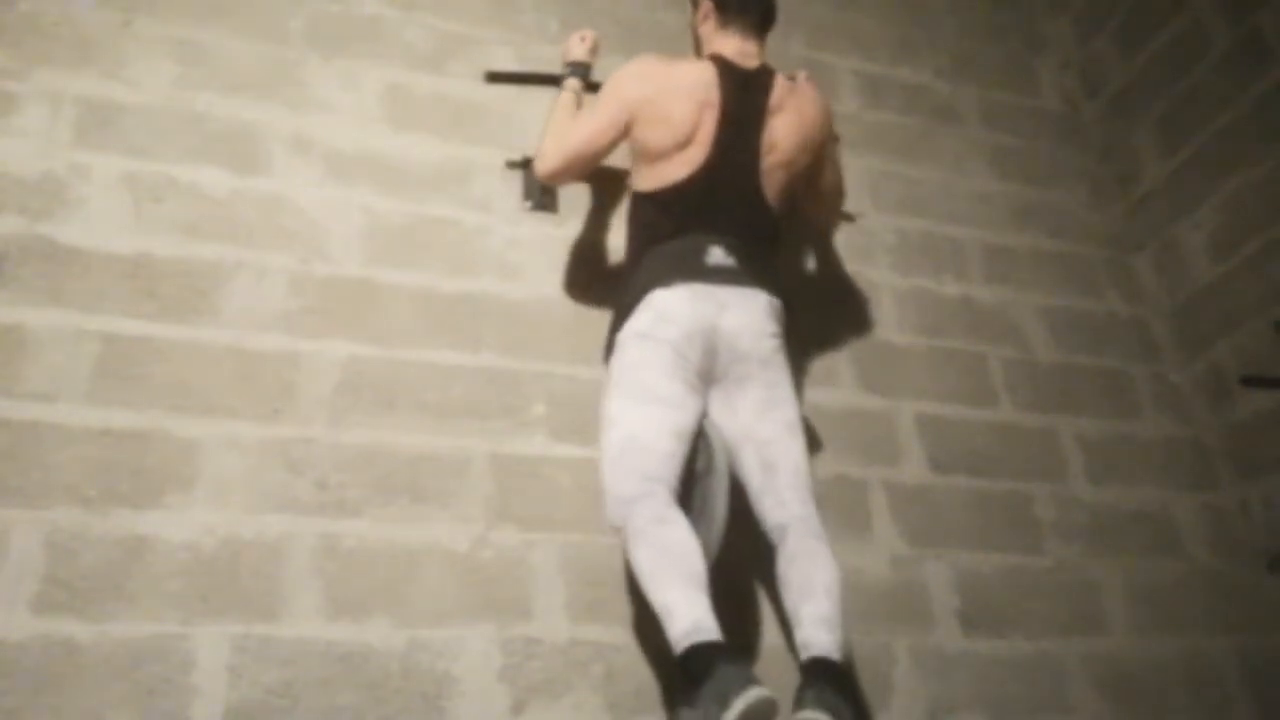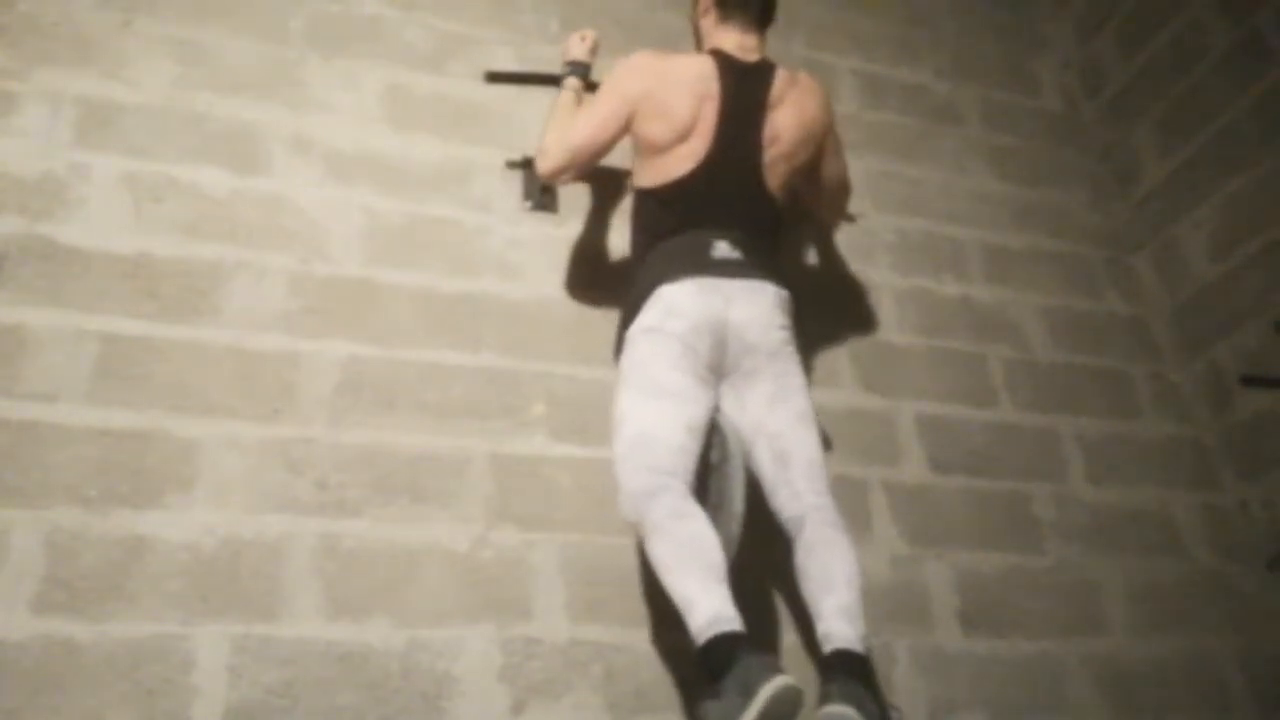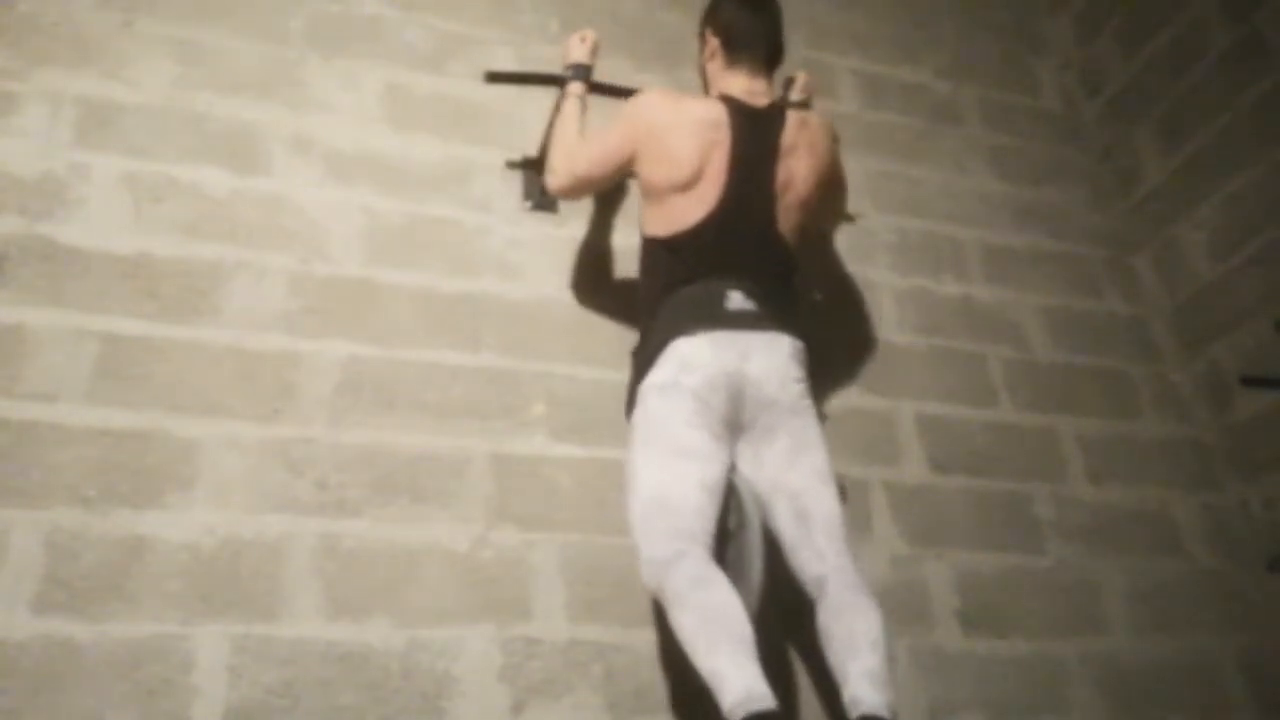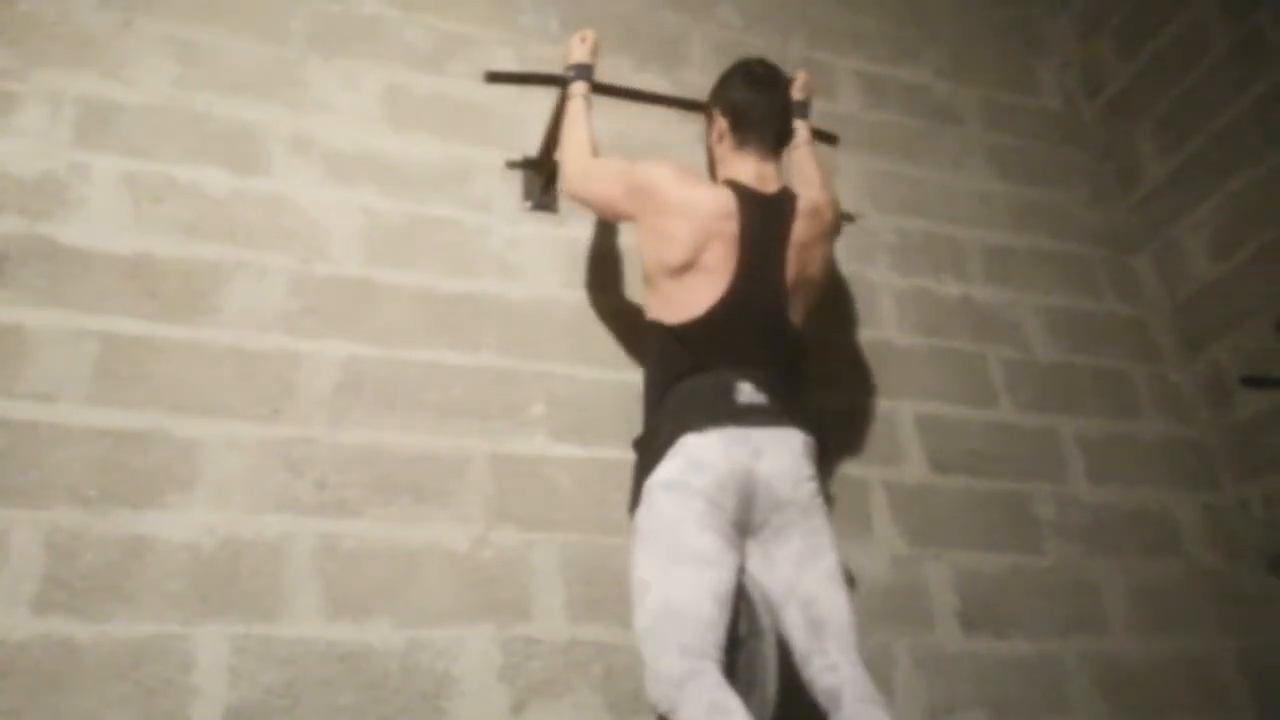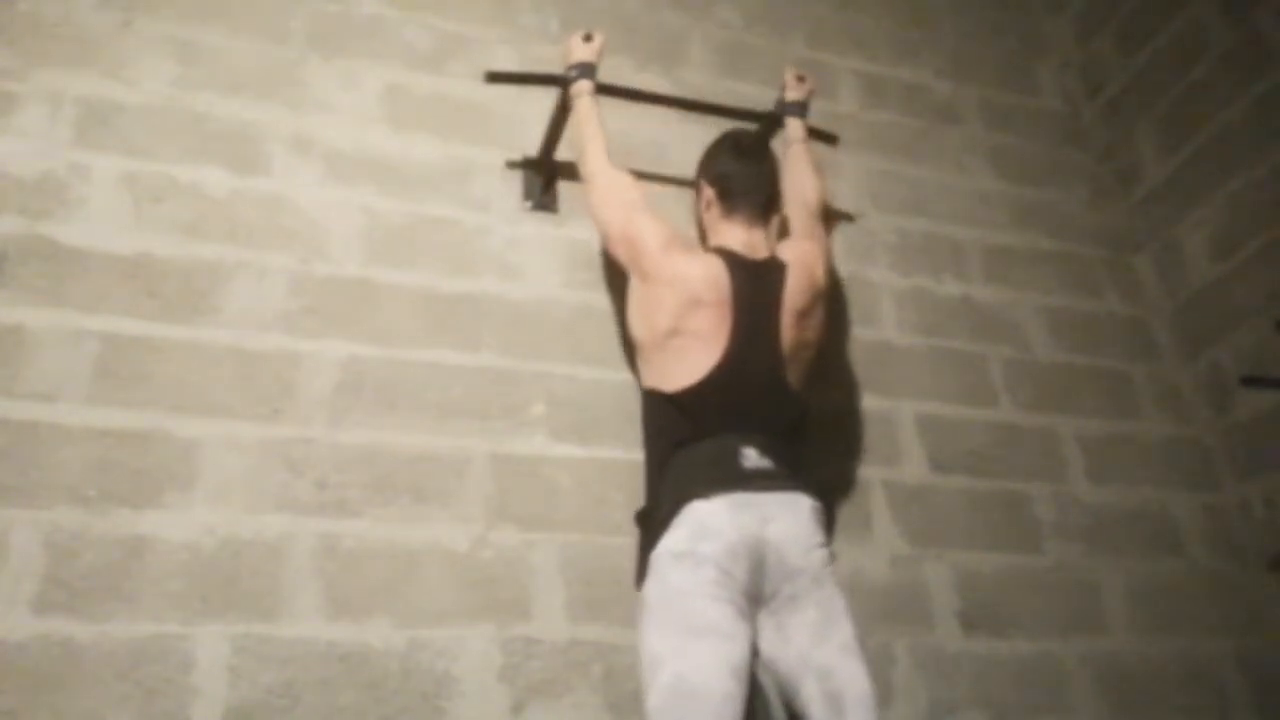
dt=0.5s
person 1, frame 1
left shoulder: (652, 79)
right shoulder: (806, 104)
left elbow: (551, 163)
right elbow: (826, 209)
left wrist: (573, 74)
left hip: (667, 309)
right hip: (753, 311)
left knee: (640, 491)
right knee: (791, 506)
person 1, frame 2
left shoulder: (651, 73)
right shoulder: (806, 98)
left elbow: (553, 162)
right elbow: (833, 203)
left wrist: (574, 74)
left hip: (675, 305)
right hip: (760, 306)
left knee: (654, 485)
right knee: (808, 500)
left ankle: (733, 655)
person 1, frame 3
left shoulder: (660, 115)
right shoulder: (813, 138)
left elbow: (562, 177)
left wrist: (576, 79)
left hip: (688, 357)
right hip: (775, 356)
left knee: (675, 548)
right knee: (827, 557)
person 1, frame 4
left shoulder: (671, 197)
right shoulder: (817, 218)
left elbow: (575, 174)
left wrist: (578, 80)
right wrist: (800, 117)
left hip: (694, 453)
right hip: (785, 452)
left knee: (682, 662)
person 1, frame 5
left shoulder: (668, 270)
right shoulder: (805, 275)
left elbow: (600, 172)
right elbow: (807, 203)
left wrist: (582, 78)
right wrist: (794, 118)
left hip: (698, 522)
right hip: (794, 516)
